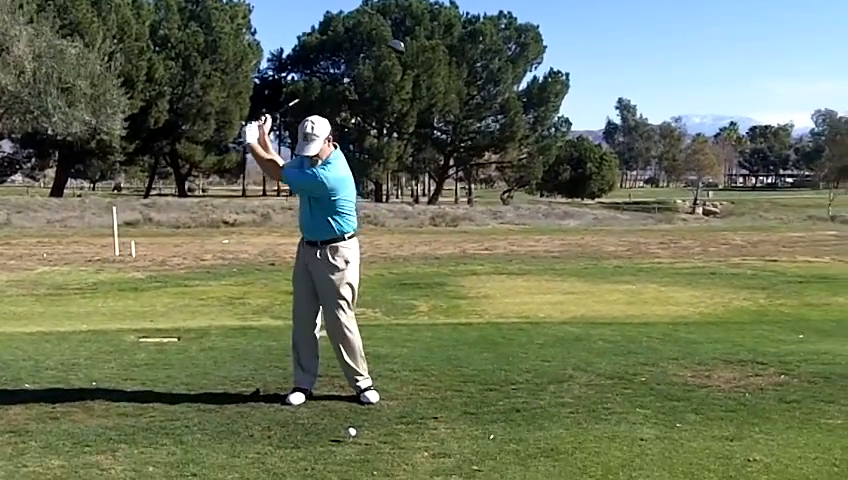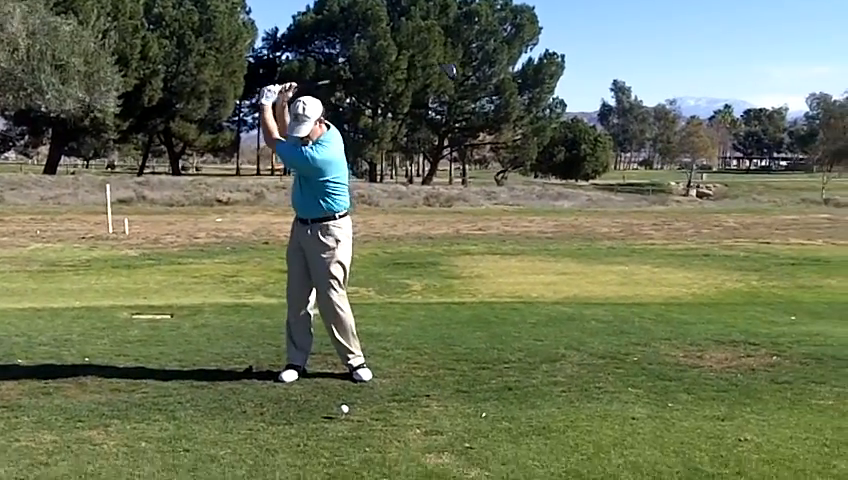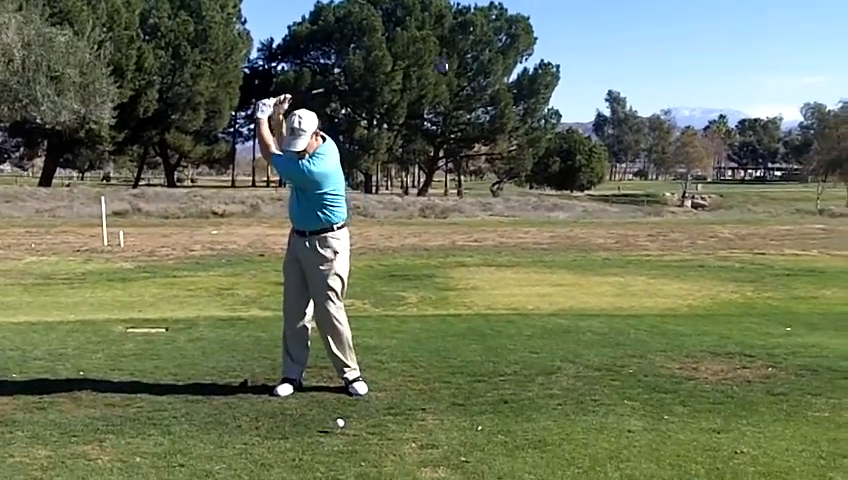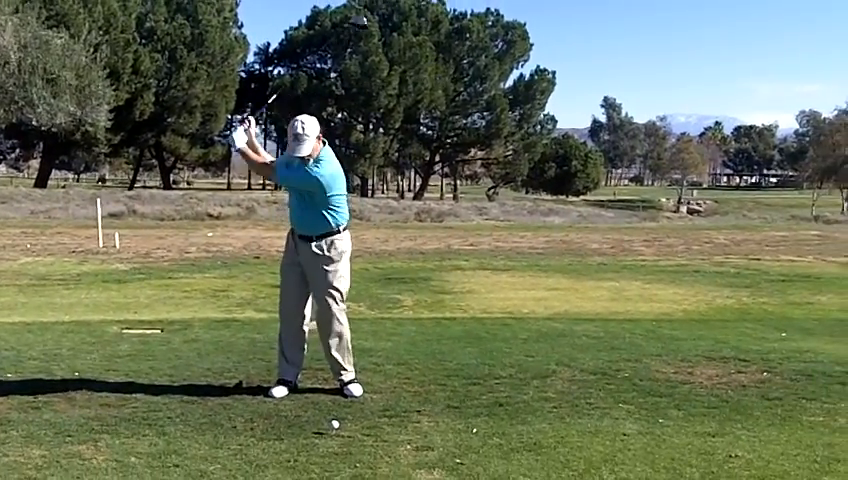
dt=0.2s
person 1, frame 1
left shoulder: (329, 175)
right shoulder: (313, 159)
left elbow: (279, 174)
right elbow: (285, 168)
left wrist: (252, 145)
right wrist: (263, 138)
left hip: (336, 252)
right hip: (308, 248)
left knee: (339, 320)
right knee: (303, 319)
left ankle: (362, 383)
right ankle: (303, 383)
person 1, frame 2
left shoulder: (315, 156)
right shoulder: (328, 132)
left elbow: (274, 142)
right elbow: (286, 139)
left wrist: (264, 107)
right wrist: (281, 103)
left hip: (329, 231)
right hip: (302, 226)
left knee: (331, 298)
right knee: (297, 297)
left ankle: (355, 360)
right ankle: (296, 361)
person 1, frame 3
left shoulder: (312, 169)
right shoulder: (325, 143)
left elbow: (270, 154)
right elbow: (282, 149)
left wrist: (261, 119)
right wrist: (277, 116)
left hip: (326, 243)
right hip: (299, 238)
left knee: (328, 310)
right knee: (294, 310)
left ankle: (351, 374)
right ankle: (292, 374)
person 1, frame 4
left shoulder: (319, 172)
right shoulder: (301, 153)
left elbow: (268, 172)
right elbow: (275, 166)
left wrist: (241, 147)
right wrist: (250, 138)
left hip: (328, 247)
right hip: (298, 242)
left knee: (330, 313)
right knee: (291, 312)
left ankle: (346, 376)
right ankle: (288, 376)
